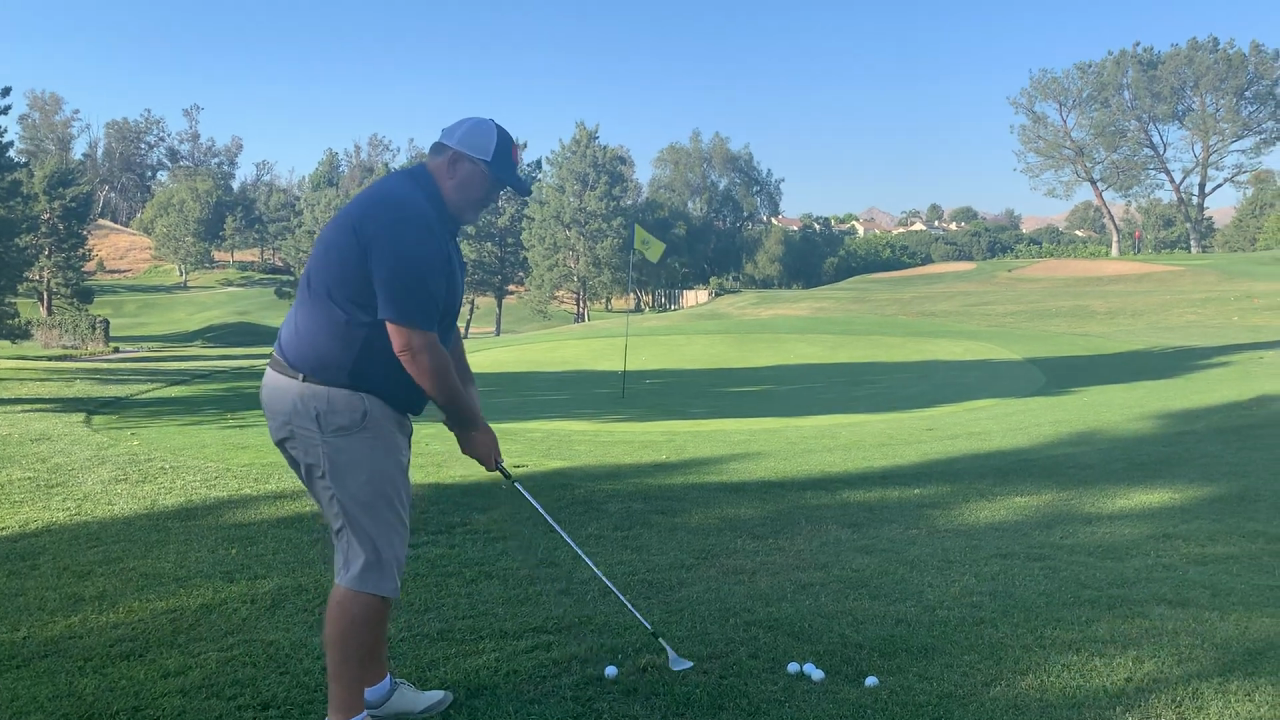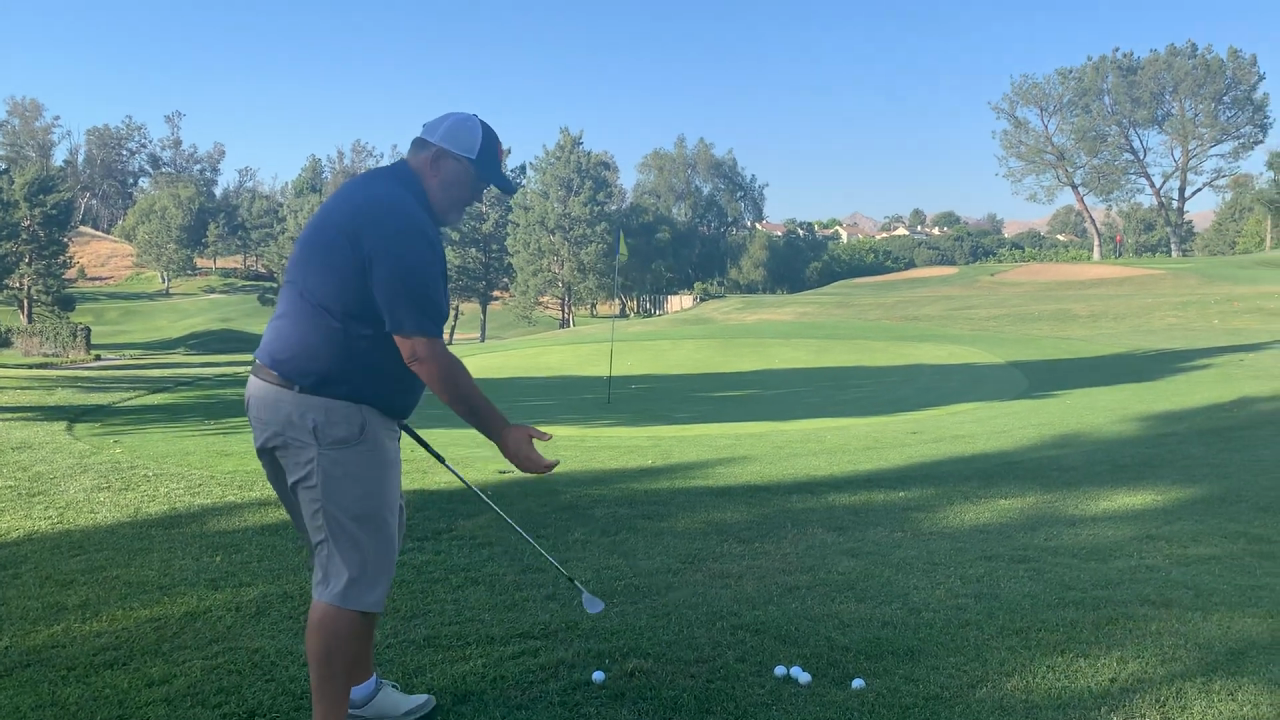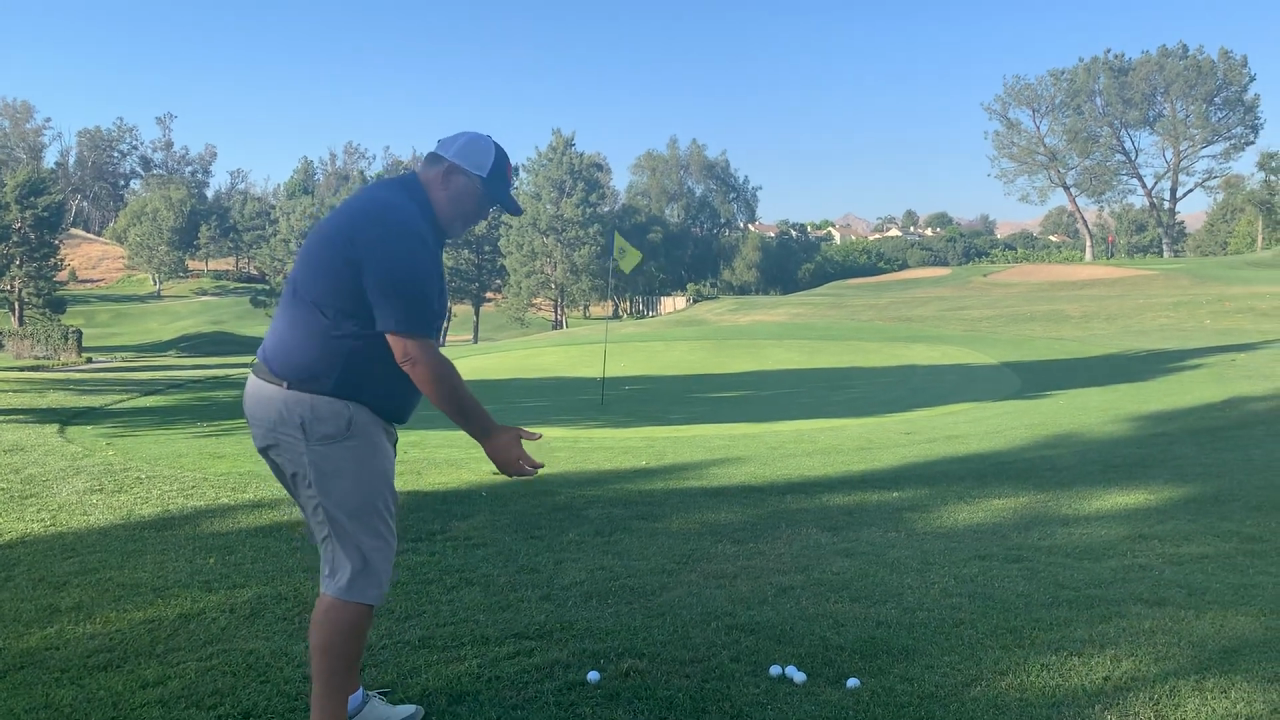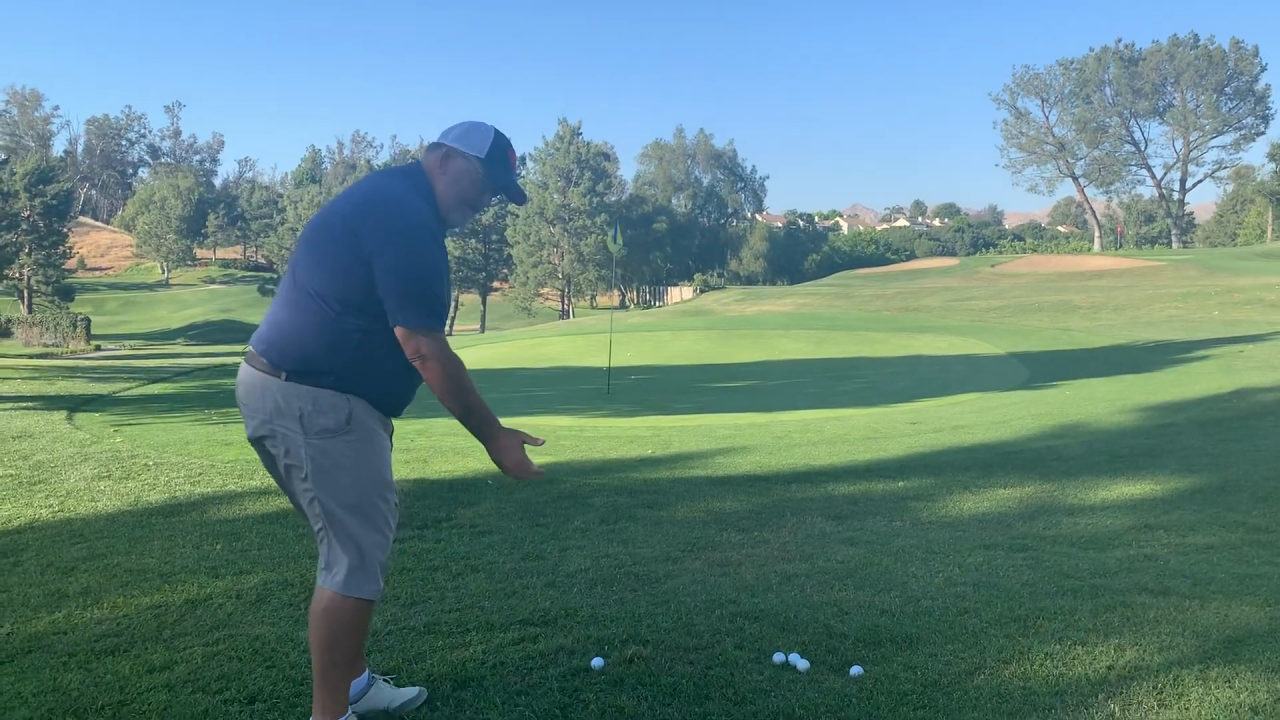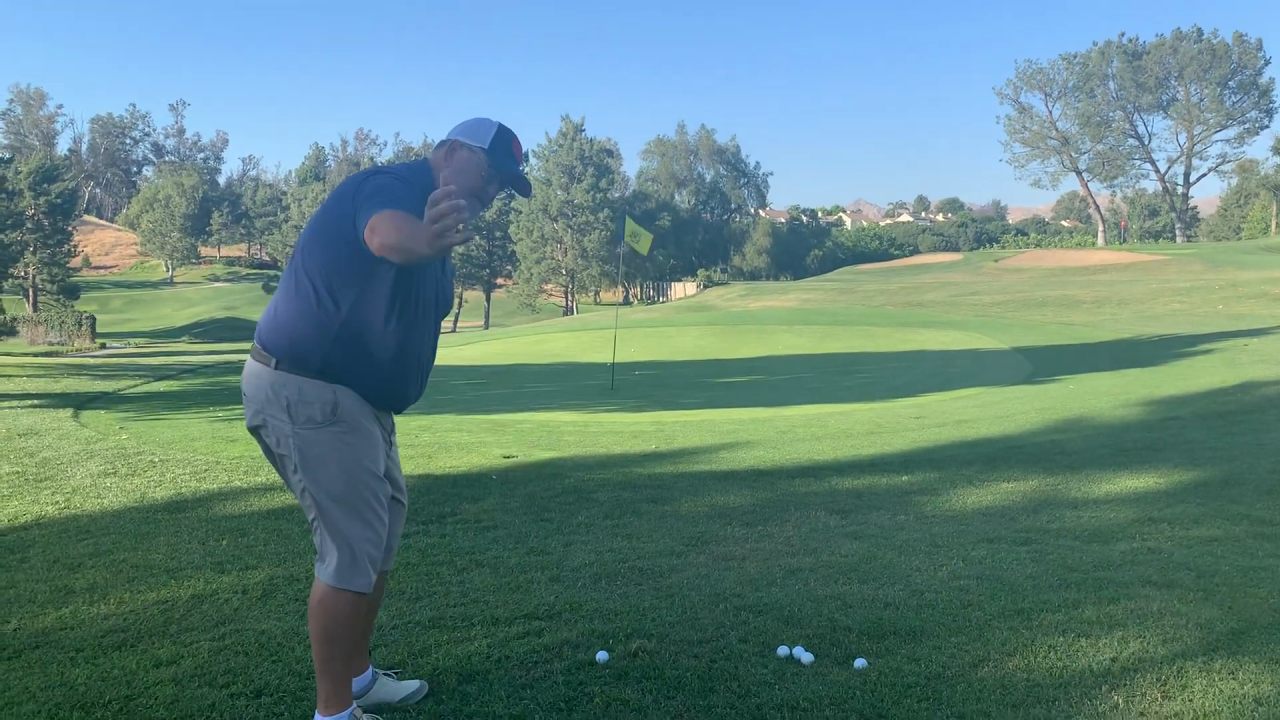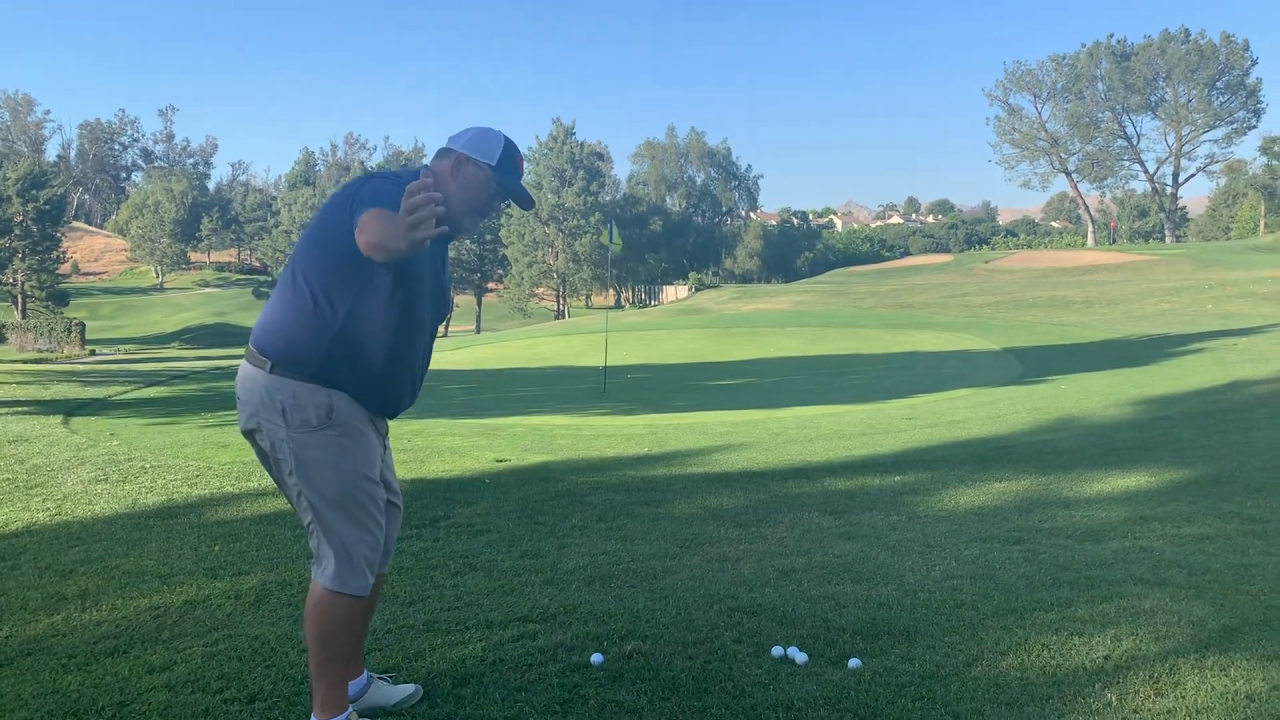
dt=0.5s
person 1, frame 1
left shoulder: (417, 211)
right shoulder: (408, 215)
left elbow: (438, 329)
right elbow: (414, 346)
left wrist: (467, 394)
right wrist: (469, 425)
left hip: (344, 397)
right hip: (332, 401)
left knee: (377, 551)
right knee: (370, 561)
person 1, frame 2
left shoulder: (377, 196)
right shoulder: (400, 218)
right elbow: (422, 352)
right wrist: (502, 432)
left hip: (307, 395)
right hip: (324, 410)
left knee: (365, 554)
right knee: (351, 570)
person 1, frame 3
left shoulder: (389, 211)
right shoulder: (399, 226)
right elbow: (415, 355)
right wrist: (490, 434)
left hip: (317, 403)
right hip: (319, 410)
left knee: (356, 558)
right knee: (356, 568)
person 1, frame 4
left shoulder: (390, 200)
right shoulder: (403, 216)
right elbow: (425, 350)
right wrist: (494, 436)
left hip: (305, 389)
right hip: (312, 399)
left knee: (360, 544)
right knee: (355, 558)
person 1, frame 5
left shoulder: (430, 215)
right shoulder: (391, 188)
right elbow: (387, 236)
right wrist: (424, 242)
left hip: (355, 395)
right hip: (309, 392)
left knee: (379, 537)
right knee: (350, 549)
person 1, frame 6
left shoulder: (430, 234)
right shoulder: (388, 192)
right elbow: (375, 237)
right wrist: (402, 235)
left hip: (347, 398)
right hip: (302, 396)
left knee: (373, 540)
right knee: (348, 553)
